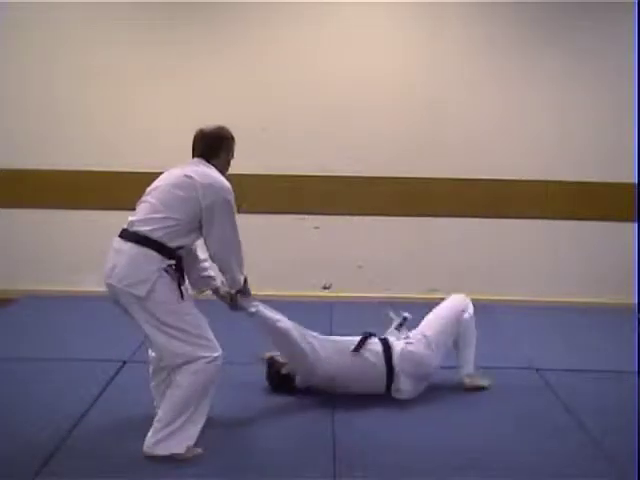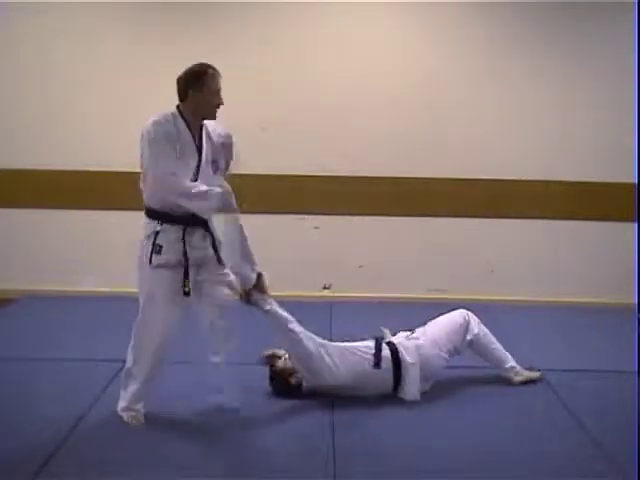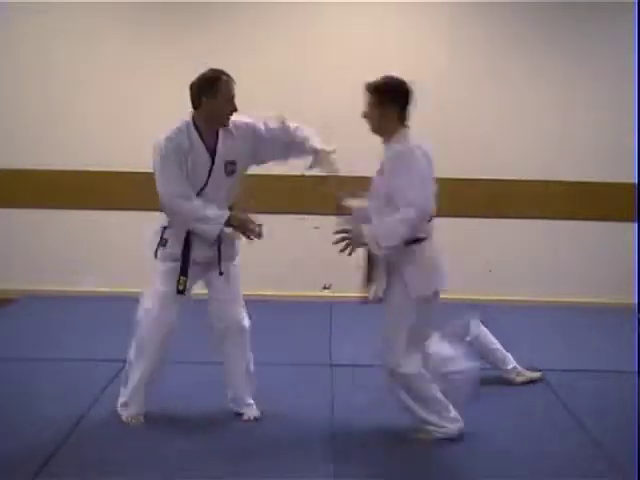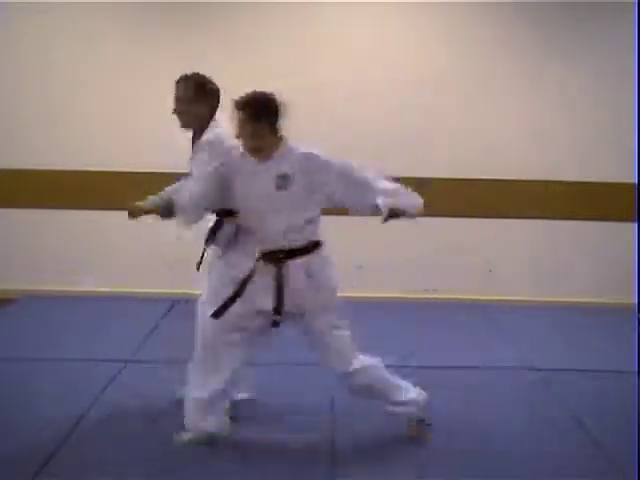
dt=0.3s
person 1, frame 1
left shoulder: (177, 176)
right shoulder: (215, 185)
right elbow: (224, 245)
left wrist: (213, 283)
right wrist: (238, 283)
left hip: (121, 264)
right hip: (146, 271)
left knee: (168, 342)
right knee: (203, 355)
left ankle: (169, 409)
right ankle: (166, 440)
person 1, frame 2
left shoulder: (216, 136)
right shoulder: (160, 130)
left elbow: (212, 184)
right elbow: (170, 187)
right wrist: (219, 199)
left hip: (203, 239)
right hip: (167, 242)
left knee: (224, 316)
right knee: (154, 328)
right ankle: (131, 401)
person 1, frame 3
left shoulder: (241, 133)
right shoulder: (173, 143)
left elbow: (284, 135)
right elbow: (176, 201)
left wrist: (316, 149)
right wrist: (228, 220)
left hip: (222, 244)
right hip: (181, 242)
left knee: (233, 324)
right knee: (156, 324)
left ankle: (243, 399)
right ankle: (132, 400)
person 1, frame 4
left shoulder: (215, 140)
right shoulder: (209, 136)
left wrist: (152, 205)
left hip: (237, 235)
right hip: (229, 231)
left ankle: (233, 390)
right ankle: (233, 387)
person 2, frame 1
left shoulder: (306, 376)
right shoulder: (311, 363)
right elbow: (287, 331)
right wrist: (250, 304)
right knee: (460, 303)
right ankle: (468, 374)
person 2, frame 2
right shoulder: (319, 372)
right elbow: (297, 337)
right wrist: (265, 302)
left hip: (401, 357)
right hip: (411, 360)
right knee: (463, 318)
right ankle: (513, 370)
person 2, frame 3
left shoulder: (408, 153)
right shoulder: (396, 151)
left elbow: (416, 211)
left wrist: (369, 236)
left hip: (410, 266)
right hip: (399, 265)
left knee: (399, 361)
left ankle: (444, 422)
person 2, frame 4
left shoulder: (308, 162)
right shoulder: (234, 169)
left elbow: (360, 184)
right elbow: (196, 193)
left wrist: (397, 202)
right wrist: (164, 206)
left hip: (306, 274)
right hip: (263, 274)
left knee: (343, 358)
right knee: (216, 337)
left ankle: (412, 404)
right ankle: (203, 422)
